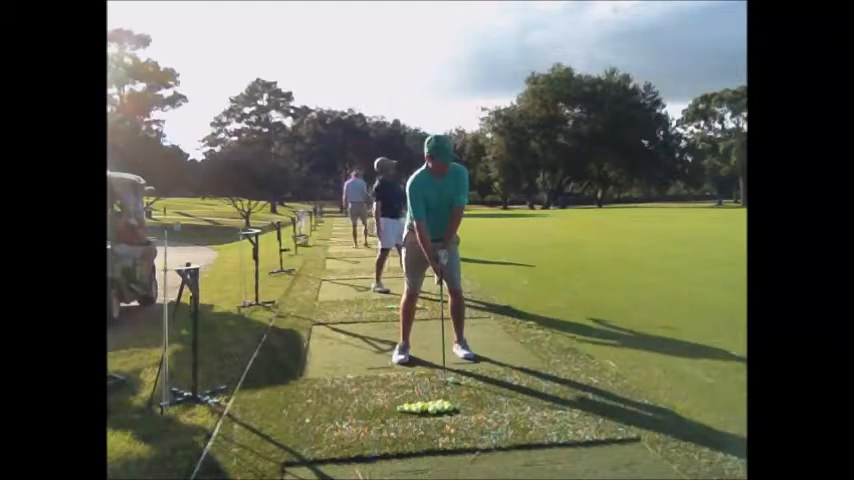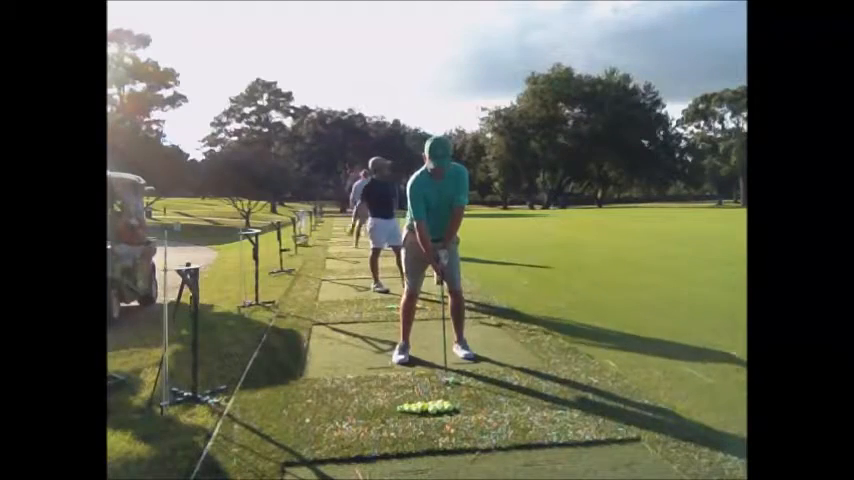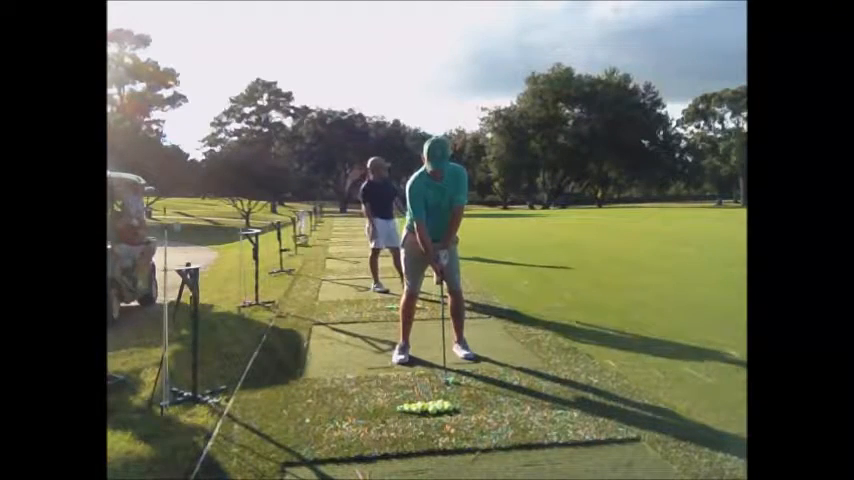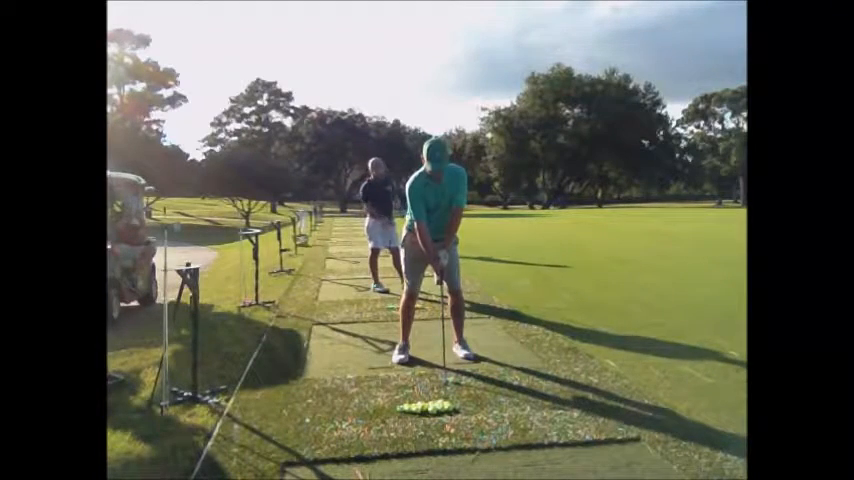
dt=0.4s
person 1, frame 1
left shoulder: (459, 173)
right shoulder: (415, 183)
left elbow: (457, 212)
right elbow: (420, 226)
left wrist: (444, 247)
right wrist: (432, 261)
left hip: (447, 240)
right hip: (417, 240)
left knee: (456, 291)
right knee: (411, 292)
left ankle: (459, 341)
right ankle: (403, 344)
person 1, frame 2
left shoulder: (460, 173)
right shoulder: (416, 183)
left elbow: (458, 212)
right elbow: (420, 226)
left wrist: (445, 247)
right wrist: (432, 260)
left hip: (447, 240)
right hip: (417, 240)
left knee: (456, 291)
right knee: (411, 292)
left ankle: (459, 341)
right ankle: (403, 344)
person 1, frame 3
left shoulder: (459, 174)
right shoulder: (415, 184)
left elbow: (457, 212)
right elbow: (420, 226)
left wrist: (444, 247)
right wrist: (432, 261)
left hip: (446, 240)
right hip: (416, 240)
left knee: (456, 291)
right knee: (411, 292)
left ankle: (459, 341)
right ankle: (403, 344)
person 1, frame 4
left shoulder: (458, 174)
right shoulder: (414, 184)
left elbow: (457, 213)
right elbow: (420, 226)
left wrist: (444, 248)
right wrist: (432, 260)
left hip: (446, 240)
right hip: (416, 240)
left knee: (456, 291)
right knee: (411, 292)
left ankle: (459, 341)
right ankle: (403, 344)
person 2, frame 1
left shoulder: (392, 183)
right shoulder: (380, 186)
left elbow: (401, 199)
right elbow: (376, 207)
right wrist: (377, 226)
left hip: (397, 220)
right hip: (386, 221)
left knee: (402, 250)
right knee: (384, 252)
right ankle: (377, 283)
person 2, frame 2
left shoulder: (390, 183)
right shoulder: (370, 186)
left elbow: (394, 201)
right elbow: (361, 204)
left hip: (392, 220)
right hip: (377, 221)
left knee: (399, 250)
right knee: (376, 251)
right ankle: (376, 283)
person 2, frame 3
left shoulder: (388, 183)
right shoulder: (367, 187)
left elbow: (395, 201)
right elbow: (366, 209)
right wrist: (372, 225)
left hip: (390, 221)
right hip: (377, 222)
left knee: (396, 251)
right knee: (375, 252)
left ankle: (404, 280)
right ankle: (376, 283)
person 2, frame 4
left shoulder: (387, 183)
right shoulder: (367, 187)
left elbow: (394, 201)
right elbow: (368, 208)
left wrist: (394, 198)
right wrist: (384, 219)
left hip: (389, 221)
right hip: (375, 222)
left knee: (395, 251)
right knee: (374, 252)
left ankle: (404, 280)
right ankle: (376, 283)
